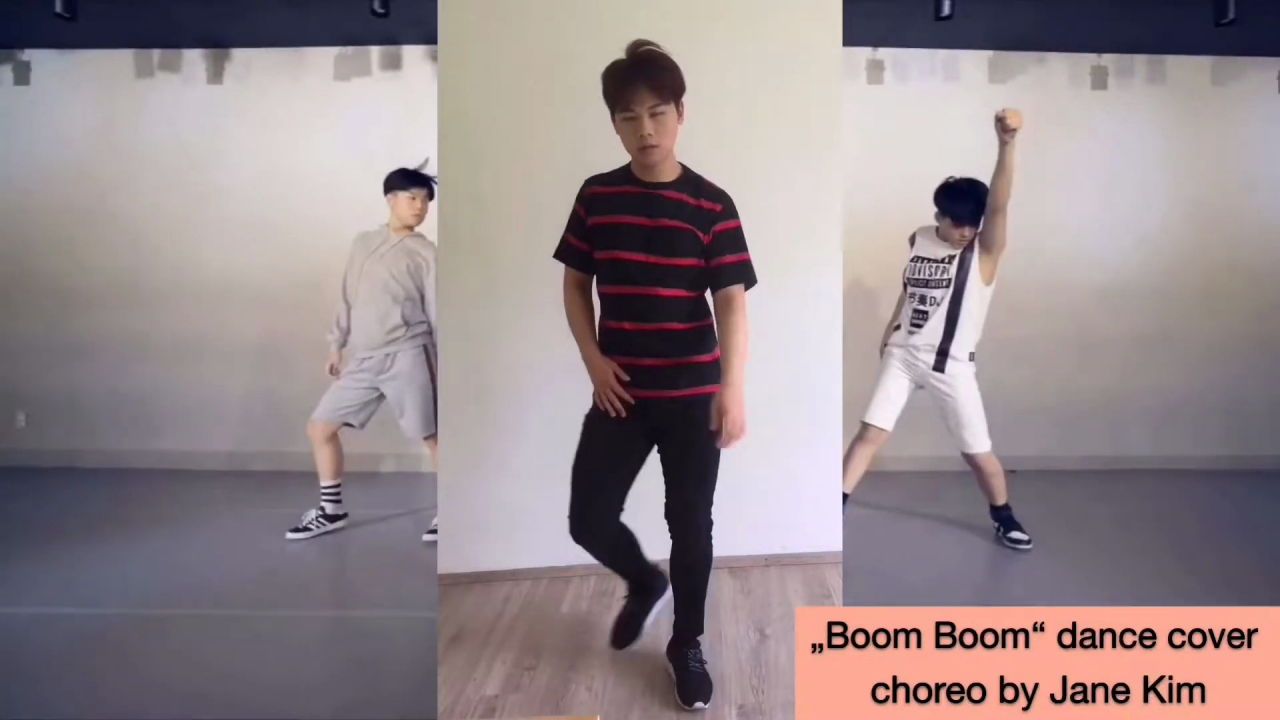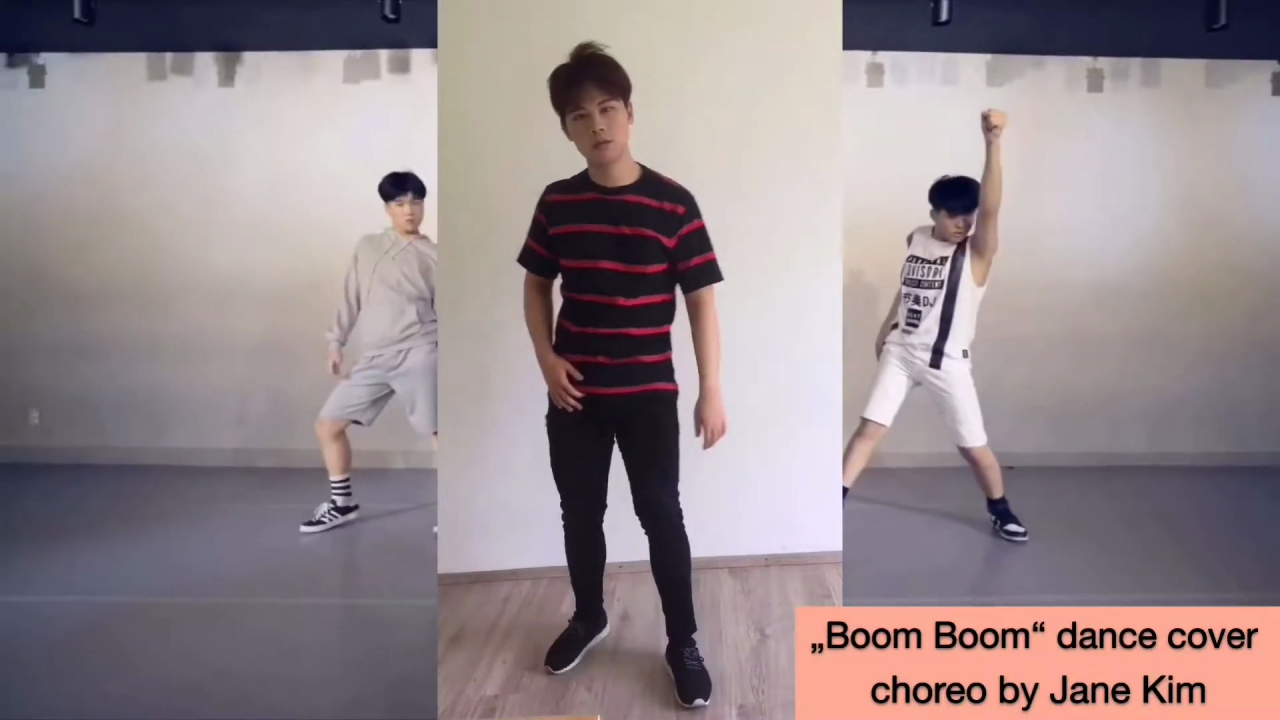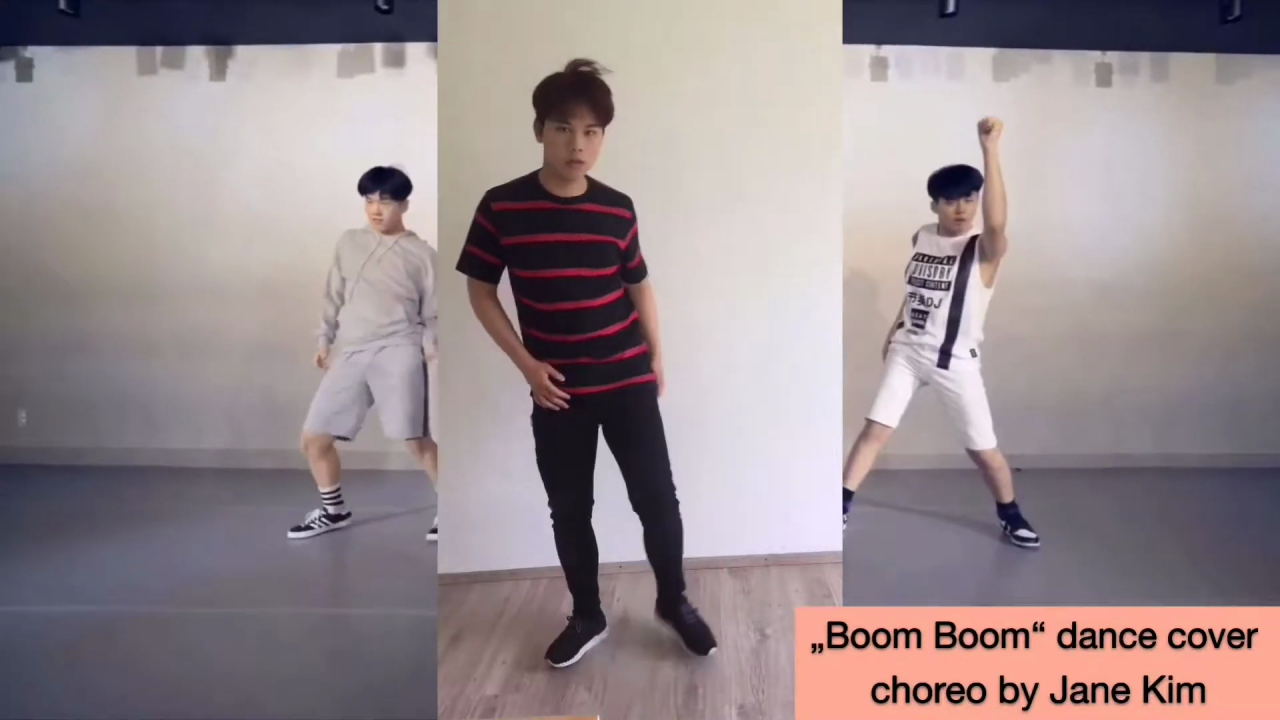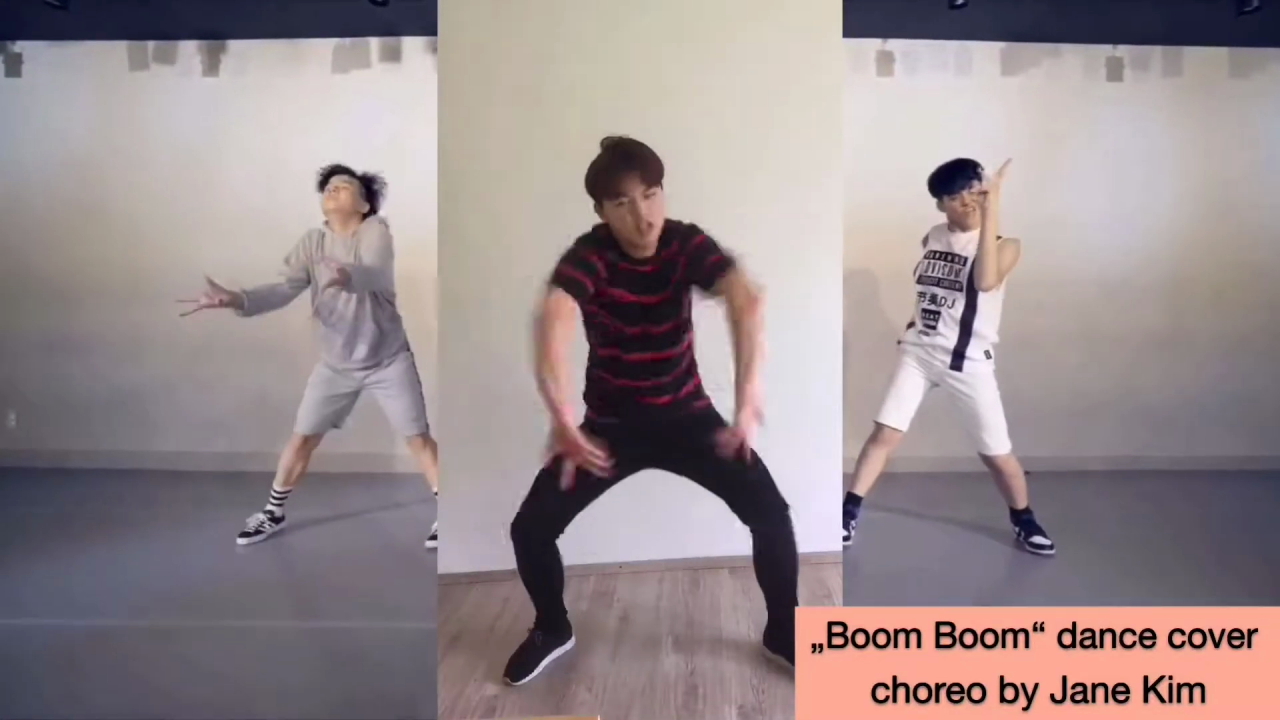
dt=0.5s
person 1, frame 1
left shoulder: (712, 204)
right shoulder: (597, 195)
left elbow: (732, 300)
right elbow: (575, 284)
left wrist: (733, 387)
right wrist: (593, 360)
left hip: (694, 391)
right hip: (621, 391)
left knee: (690, 520)
right knee: (588, 519)
left ankle: (687, 643)
right ankle: (644, 581)
person 1, frame 2
left shoulder: (673, 203)
right shoulder: (557, 203)
left elbow: (701, 297)
right elbow: (537, 286)
left wrist: (711, 391)
right wrist: (545, 358)
left hip: (648, 388)
right hip: (574, 388)
left knee: (661, 515)
right knee: (580, 513)
left ankle: (682, 643)
right ankle: (588, 617)
person 1, frame 3
left shoulder: (617, 209)
right shoulder: (501, 207)
right elbow: (480, 290)
left wrist: (657, 357)
right wrist: (525, 362)
left hip: (627, 381)
right hip: (556, 389)
left knee: (656, 498)
right knee: (569, 511)
left ankle: (673, 601)
right ankle: (588, 617)
person 1, frame 4
left shoulder: (688, 243)
right shoulder: (589, 253)
left elbow: (744, 295)
right elbow: (551, 318)
left wrist: (749, 387)
right wrist: (561, 417)
left hip: (685, 415)
right hip: (609, 422)
left knee: (770, 511)
right knee: (530, 529)
left ankle: (783, 631)
right ankle: (552, 630)
person 2, frame 1
left shoulder: (986, 250)
right shoulder: (919, 240)
left elbow: (999, 203)
left wrist: (1006, 144)
right wrist: (889, 331)
left hip: (952, 364)
right hip: (903, 354)
left knee: (978, 451)
right knee: (871, 432)
left ankle: (1004, 517)
person 2, frame 2
left shoulder: (978, 251)
right shoulder: (916, 240)
left elbow: (992, 208)
left wrist: (993, 142)
right wrist: (887, 326)
left hip: (948, 361)
right hip: (900, 352)
left knee: (974, 446)
right knee: (870, 428)
left ankle: (1001, 510)
person 2, frame 3
left shoulder: (986, 250)
right shoulder: (921, 237)
left elbow: (996, 221)
left wrist: (990, 148)
right wrist: (894, 329)
left hip: (956, 361)
right hip: (907, 352)
left knee: (983, 448)
right knee: (875, 430)
left ankle: (1010, 515)
right ankle: (841, 506)
person 2, frame 4
left shoulder: (1004, 245)
right shoulder: (933, 238)
left elbow: (984, 283)
left wrist: (990, 212)
right wrist: (911, 333)
left hip: (969, 362)
right hip: (917, 352)
left knee: (998, 453)
right knee: (885, 433)
left ankle: (1025, 521)
right ankle: (847, 515)
person 3, frame 1
left shoulder: (425, 253)
right shoulder: (362, 243)
left elbow: (437, 313)
left wrist: (440, 367)
right wrist: (336, 346)
left hip: (406, 356)
right hip: (362, 359)
left knee: (430, 436)
right knee: (319, 427)
right ankle: (332, 510)
person 3, frame 2
left shoulder: (431, 255)
right shoulder: (366, 247)
right elbow: (351, 300)
right wrist: (336, 344)
left hip: (418, 354)
right hip: (373, 357)
left knee: (441, 430)
right knee: (327, 425)
right ankle: (342, 504)
person 3, frame 3
left shoulder: (421, 254)
right shoulder: (349, 243)
left elbow: (434, 312)
right elbow: (334, 297)
left wrist: (431, 345)
right wrist: (325, 340)
left hip: (398, 353)
right hip: (350, 355)
left knee: (415, 439)
right knee: (313, 439)
right ankle: (334, 511)
person 3, frame 4
left shoulder: (375, 231)
right shoulder: (311, 243)
left elbow: (375, 278)
right elbow: (283, 289)
left wrist: (344, 275)
right wrist: (235, 300)
left hip: (389, 359)
right hip: (335, 364)
left knee: (418, 438)
right knee: (303, 437)
right ankle: (273, 513)
